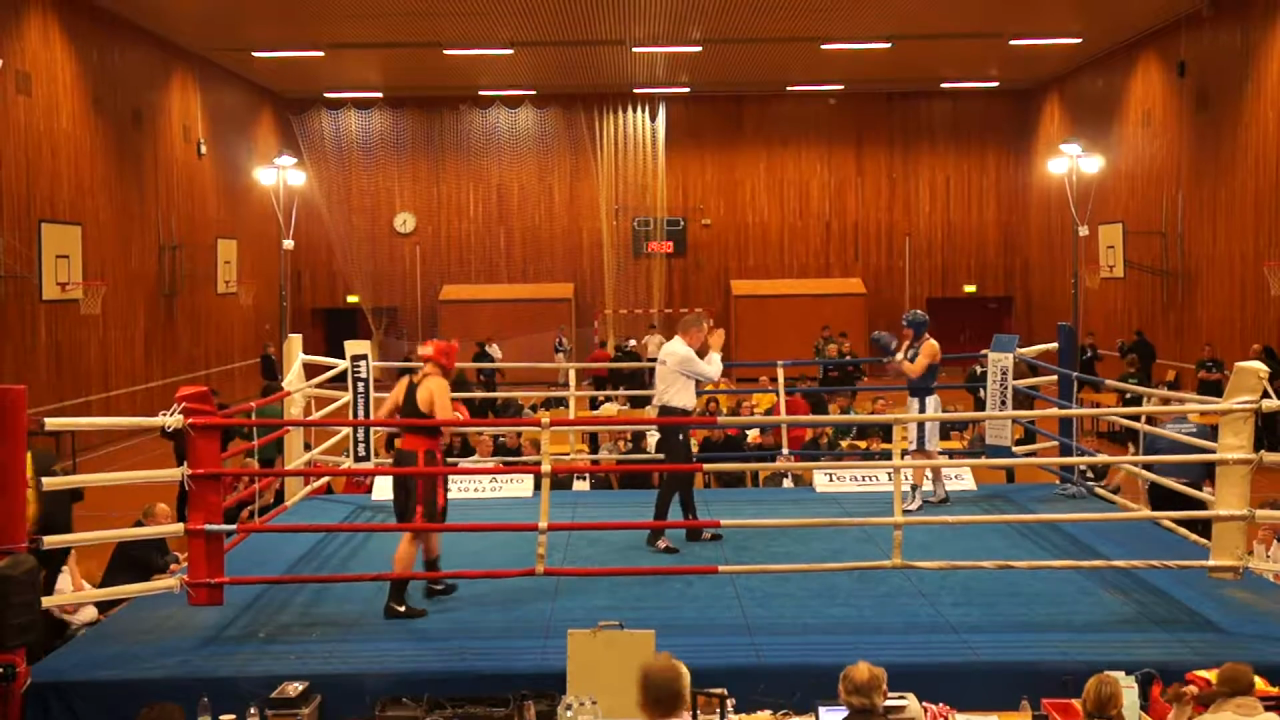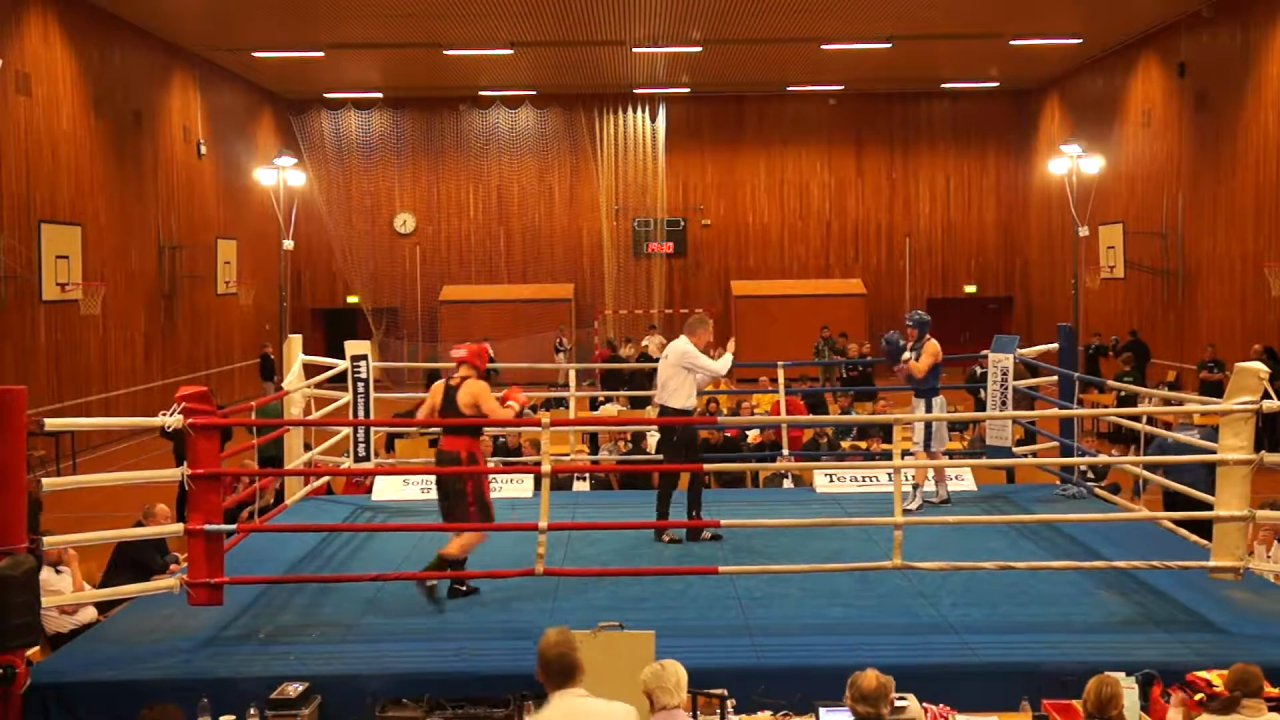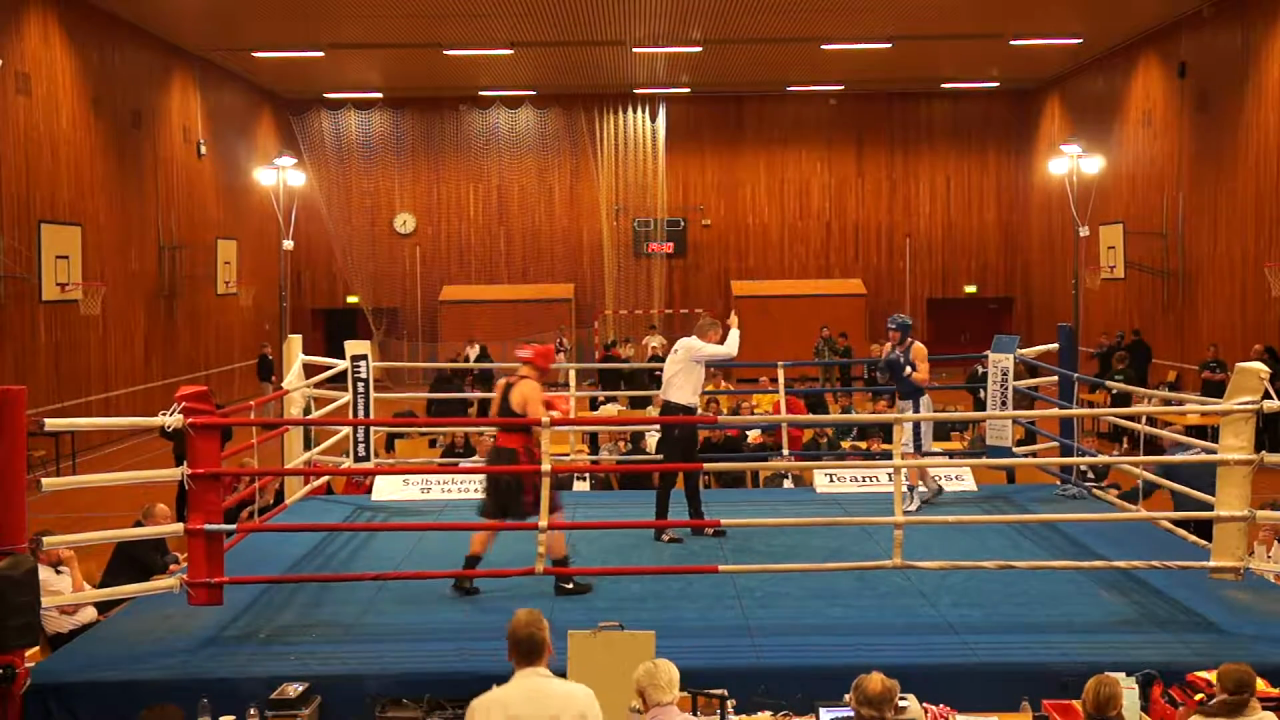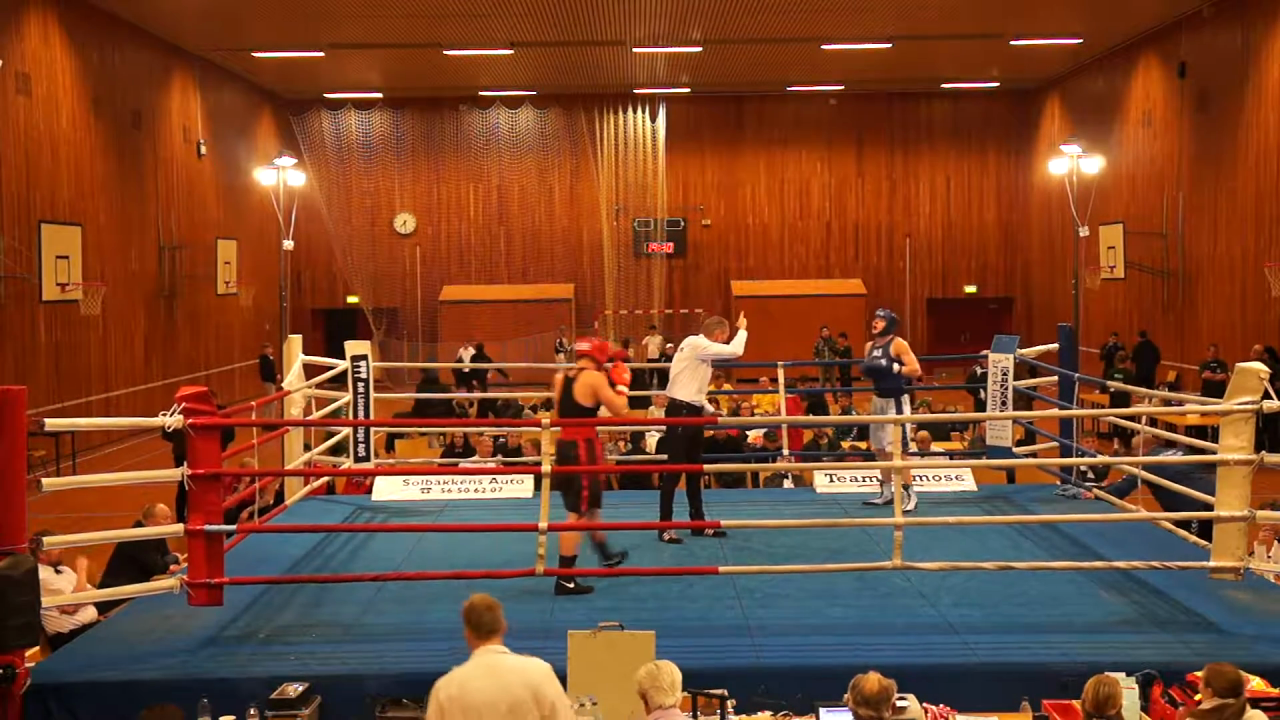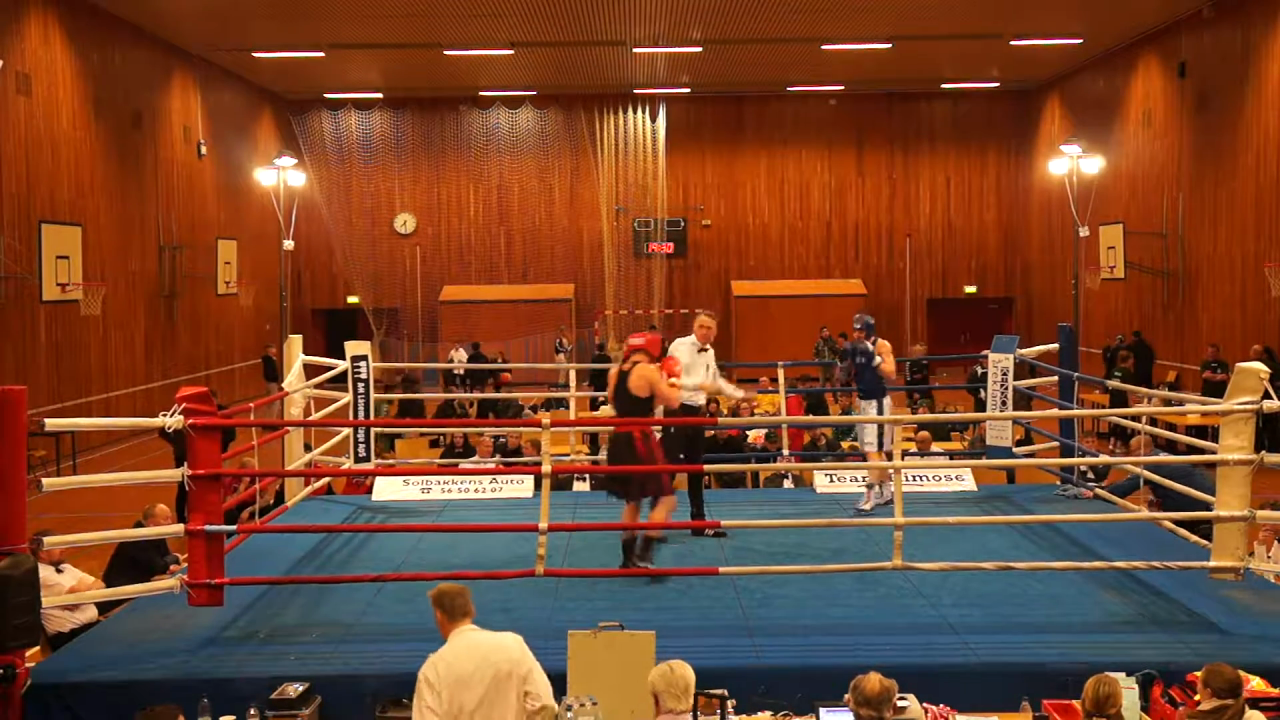
dt=0.4s
person 1, frame 1
left shoulder: (405, 382)
right shoulder: (438, 385)
left elbow: (381, 417)
right elbow: (447, 426)
right wrist: (457, 417)
left hip: (404, 454)
right hip: (425, 459)
left knee: (429, 520)
right knee: (416, 530)
left ankle: (435, 582)
right ankle: (395, 601)
person 1, frame 2
left shoulder: (438, 387)
right shoulder: (478, 387)
left elbow: (421, 420)
right elbow: (502, 419)
right wrist: (515, 404)
left hip: (444, 455)
right hip: (466, 458)
left knee: (457, 522)
right knee: (477, 525)
left ankle: (457, 582)
right ankle: (432, 572)
person 1, frame 3
left shoulder: (503, 384)
right shoulder: (531, 388)
left hip: (499, 451)
right hip: (521, 454)
left knee: (495, 519)
right knee: (553, 515)
left ankle: (465, 577)
right ankle: (563, 581)
person 1, frame 4
left shoulder: (560, 378)
right shoulder: (595, 378)
right elbow: (620, 410)
right wrist: (622, 384)
left hip: (565, 444)
right hip: (584, 446)
left knee: (591, 505)
right knee: (580, 513)
left ankle: (607, 556)
right ankle: (564, 579)
person 1, frame 5
left shoulder: (615, 372)
right shoulder: (649, 371)
right elbow: (673, 401)
right wrist: (674, 376)
left hip: (620, 438)
right hip: (640, 438)
left knee: (632, 500)
right knee: (665, 498)
left ankle: (629, 558)
right ankle: (643, 554)
person 2, frame 1
left shoulder: (672, 349)
right shoulder: (683, 353)
left elbow: (700, 373)
right elbow: (712, 375)
left wrist: (712, 350)
right wrist: (715, 351)
left hip: (674, 416)
right hip: (673, 417)
left knee: (686, 474)
right knee: (674, 475)
left ankle: (693, 529)
right ankle: (656, 533)
person 2, frame 2
left shoulder: (683, 350)
right shoulder: (682, 349)
left elbow: (692, 384)
right elbow: (719, 369)
left wrist: (710, 374)
right wrist: (729, 352)
left hip: (683, 417)
right hip: (672, 417)
left knee: (698, 470)
right knee: (670, 474)
left ankle: (695, 527)
right ankle: (661, 529)
person 2, frame 3
left shoulder: (691, 350)
right shoulder: (690, 347)
right elbow: (730, 351)
left wrist: (699, 412)
right wrist: (734, 328)
left hip: (685, 414)
right hip: (675, 414)
left knee: (692, 469)
right knee: (670, 471)
left ankle: (698, 522)
right ankle: (661, 528)
person 2, frame 4
left shoulder: (701, 349)
right shoulder: (695, 344)
right elbow: (734, 351)
left wrist: (710, 411)
right wrist: (742, 330)
left hip: (692, 413)
right hip: (680, 412)
left knee: (694, 469)
right knee: (675, 469)
left ankle: (698, 522)
right ankle: (664, 526)
person 2, frame 5
left shoulder: (708, 353)
right shoulder: (680, 346)
left elbow: (716, 380)
left wrist: (740, 394)
right wrist: (700, 385)
left hip: (695, 414)
right hip: (677, 412)
left knee: (695, 470)
left ankle: (698, 522)
person 3, frame 1
left shoulder: (930, 346)
right shoulder: (908, 343)
left elbow: (914, 373)
right elbow: (899, 369)
left wrist: (897, 353)
left hip: (925, 400)
right hip: (914, 399)
left knee: (918, 448)
right knee: (927, 448)
left ankle: (916, 497)
right ankle: (940, 492)
person 3, frame 2
left shoulder: (932, 346)
right shoulder: (911, 345)
left elbow: (919, 372)
right elbow: (905, 377)
left wrist: (903, 353)
right wrist: (894, 359)
left hip: (930, 401)
right hip: (919, 400)
left knee: (921, 448)
right knee: (932, 449)
left ankle: (916, 496)
right ankle: (942, 493)
person 3, frame 3
left shoulder: (917, 349)
right shoulder: (888, 349)
left elbow: (924, 381)
right elbow: (885, 378)
left wrist: (905, 368)
right wrist: (884, 371)
left hip: (916, 402)
right hip: (901, 401)
left knee: (909, 450)
right knee: (910, 450)
left ankle: (913, 497)
right ankle: (932, 486)
person 3, frame 4
left shoulder: (899, 345)
right shoulder: (869, 347)
left elbow: (916, 371)
left wrist: (891, 367)
right wrist: (866, 372)
left hip: (896, 400)
right hip: (878, 399)
right knee: (879, 448)
left ankle: (909, 496)
right ankle: (886, 493)
person 3, frame 5
left shoulder: (882, 345)
right shoulder: (854, 346)
left elbow: (891, 375)
left wrist: (873, 357)
left hip: (878, 402)
right hip: (862, 401)
left knee: (872, 449)
right knee: (878, 450)
left ankle: (870, 496)
right ankle: (886, 492)
